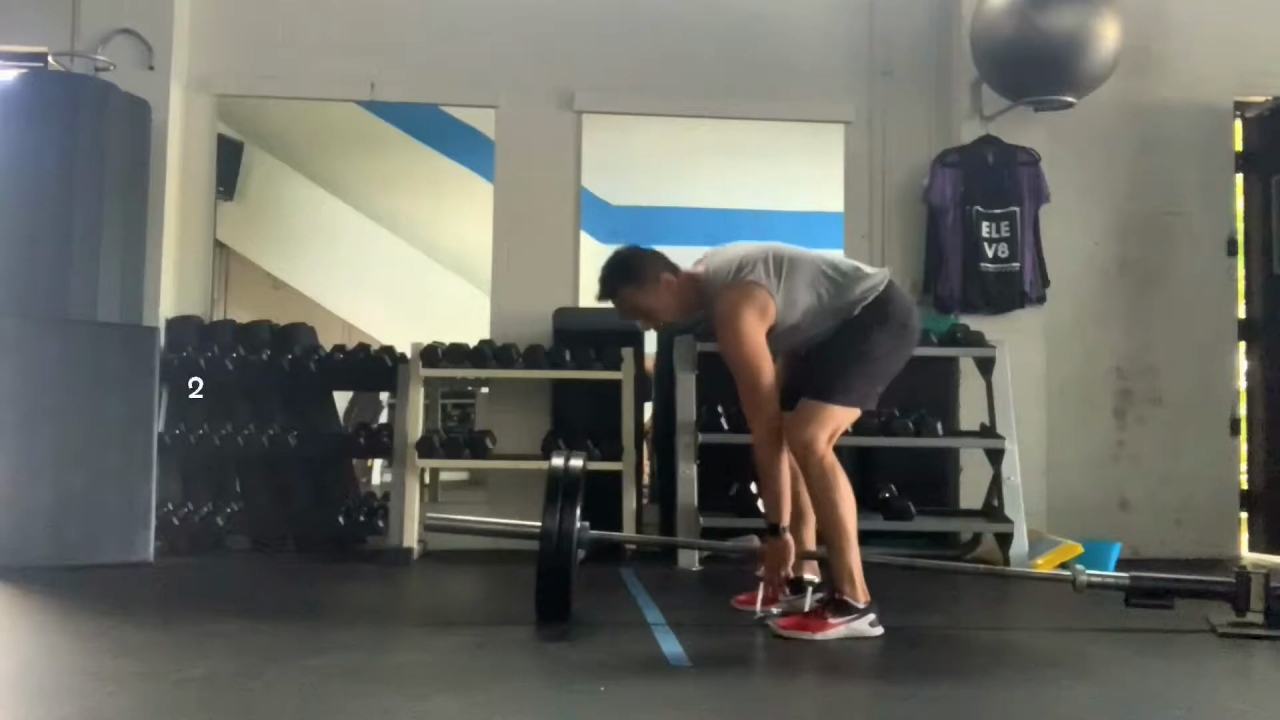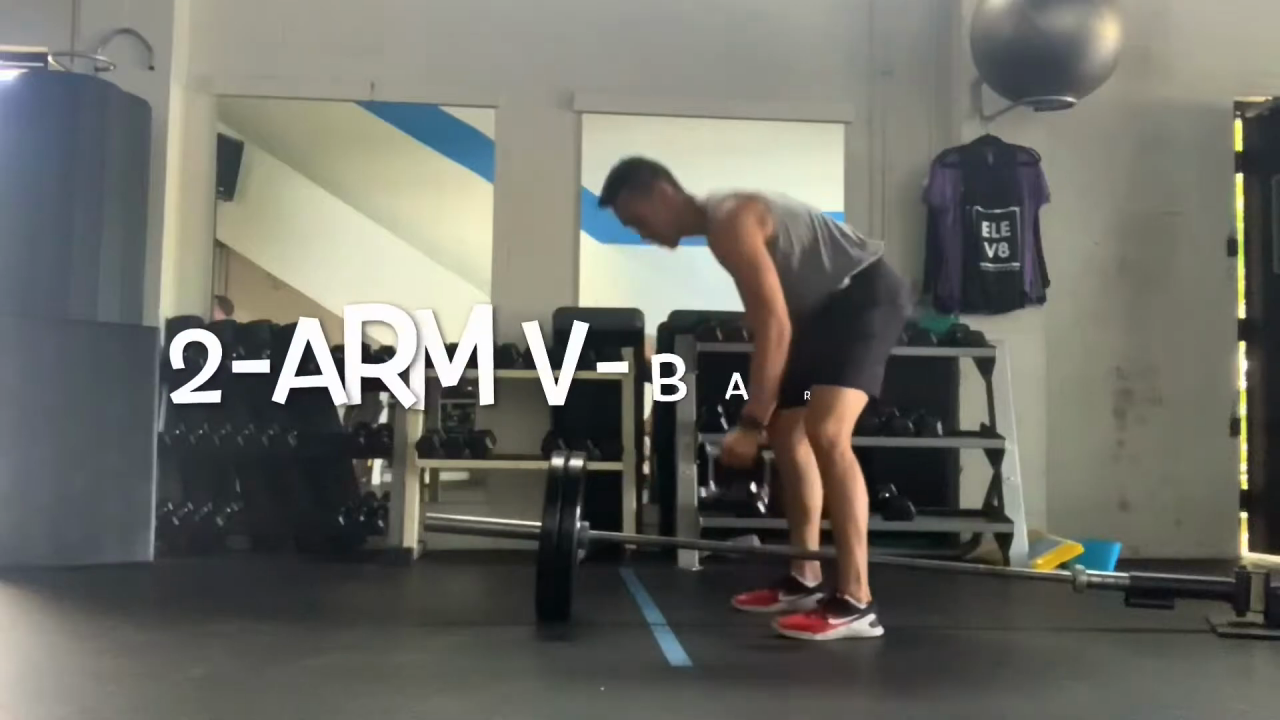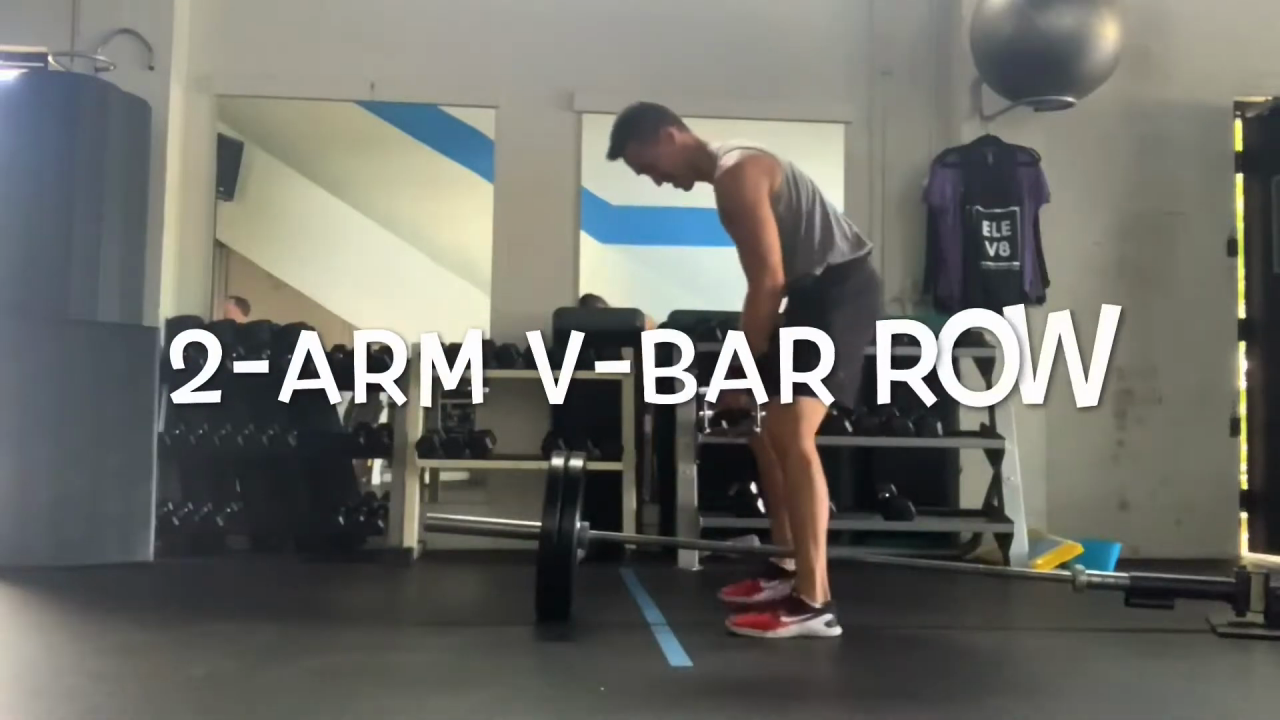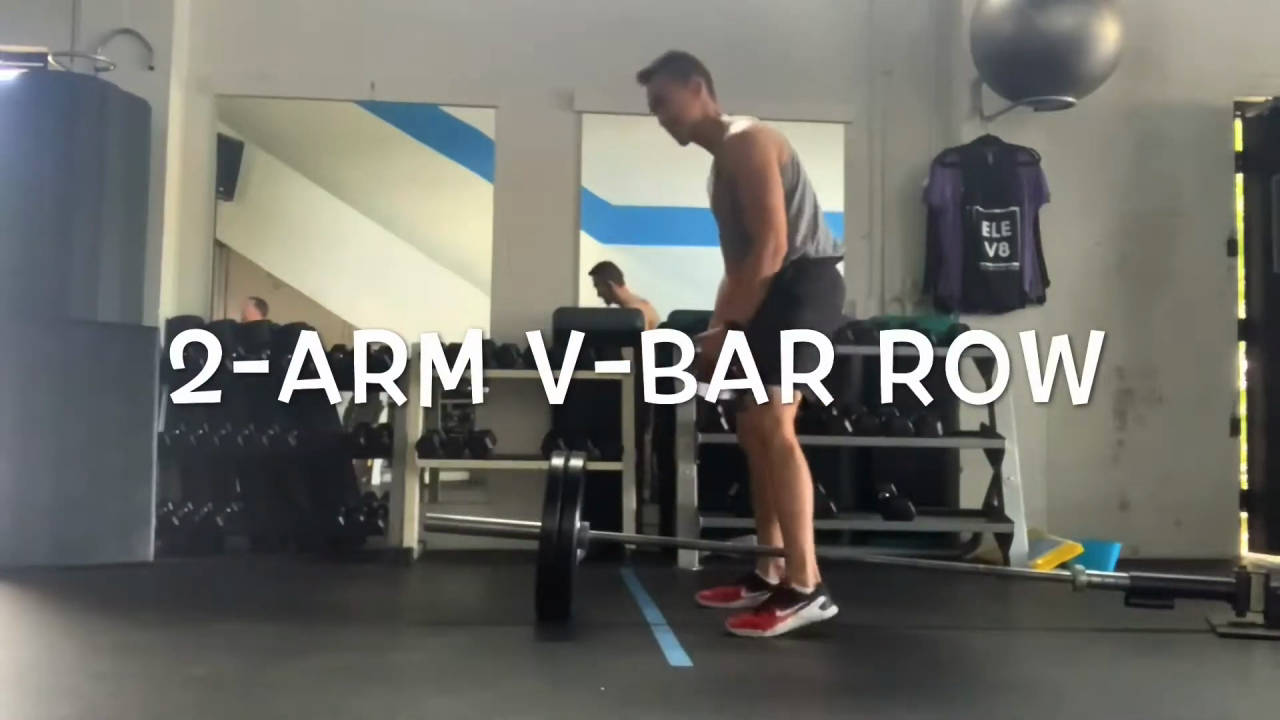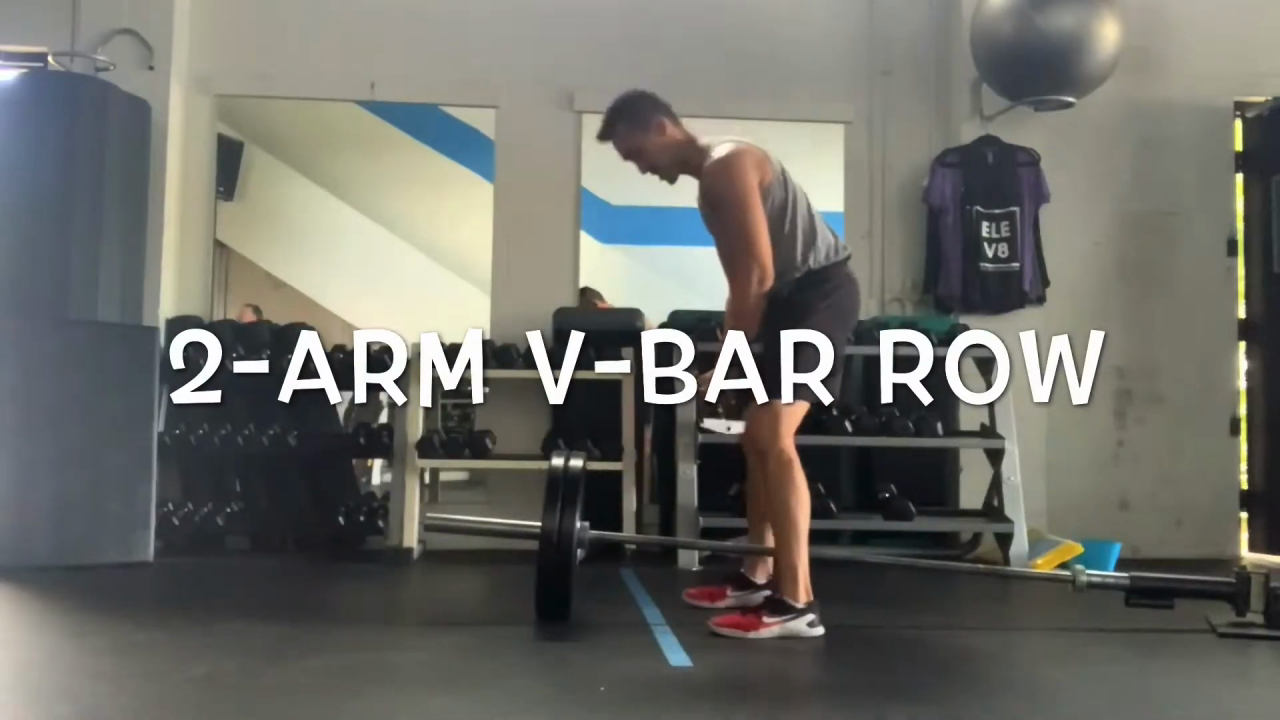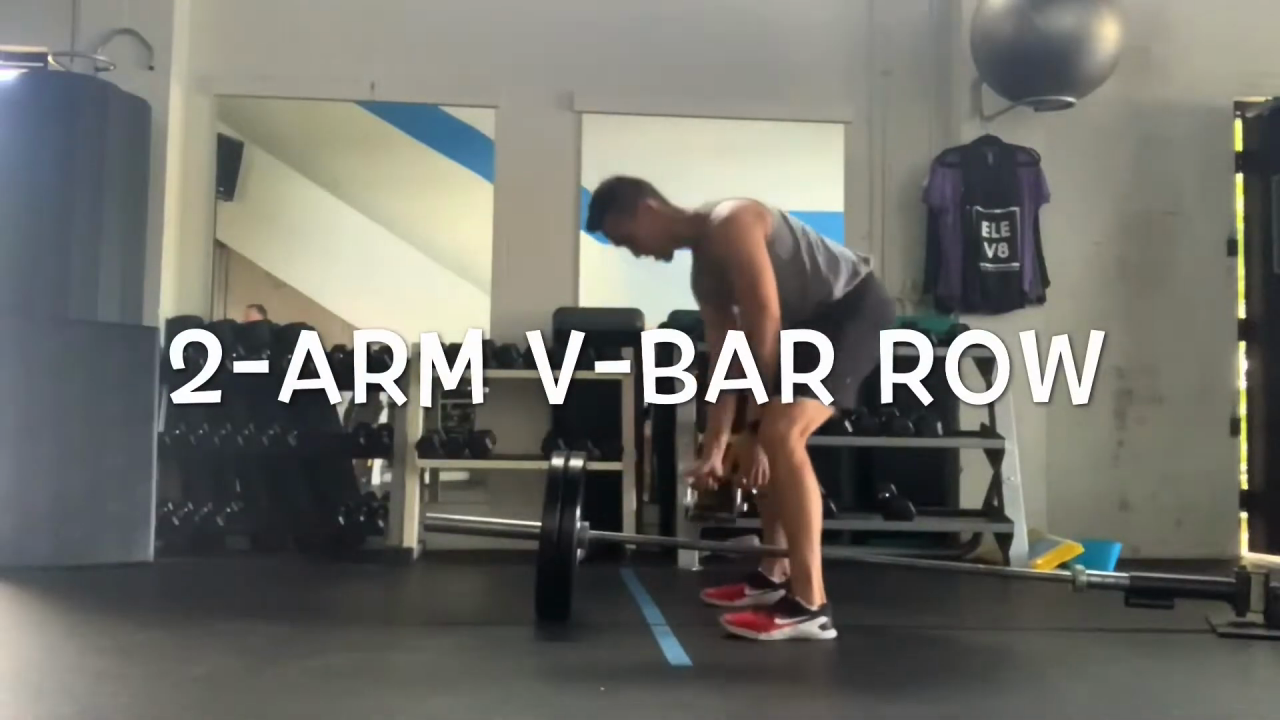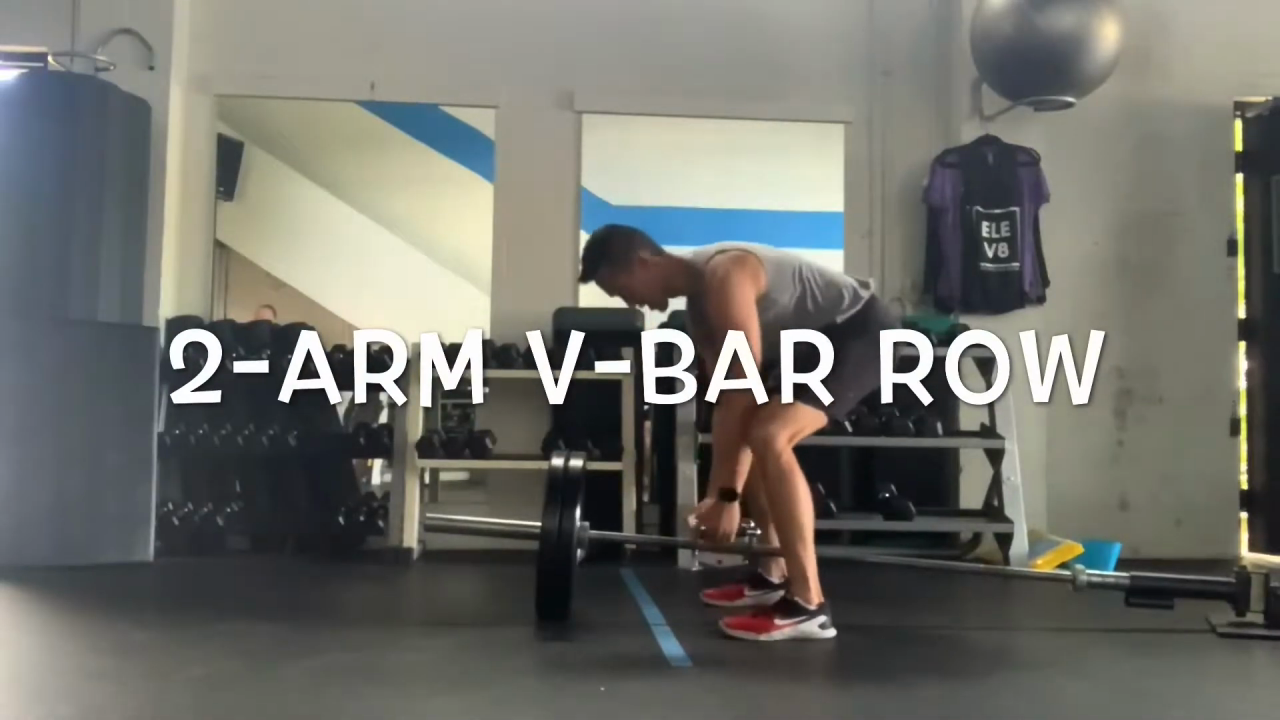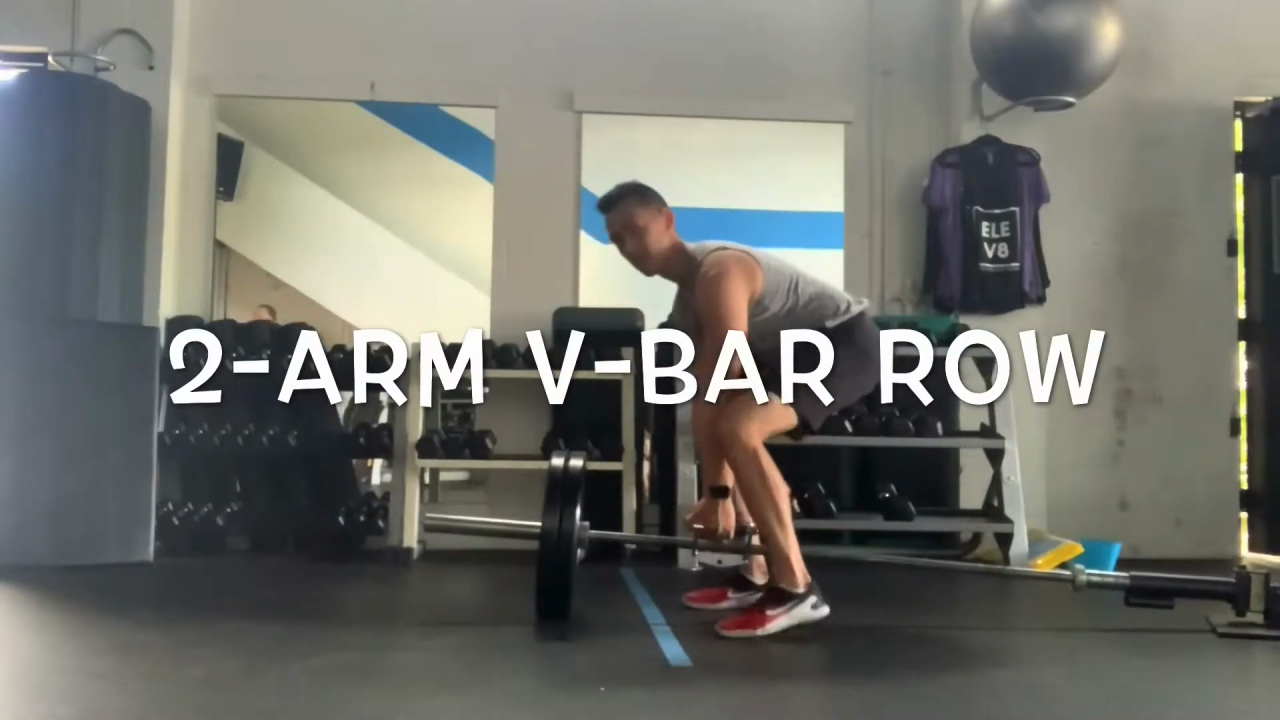
dt=0.5s
person 1, frame 1
left shoulder: (733, 308)
right shoulder: (707, 274)
left elbow: (763, 425)
left wrist: (776, 530)
left hip: (879, 317)
right hip: (844, 319)
left knee: (807, 438)
right knee: (788, 435)
left ankle: (853, 602)
right ankle: (802, 578)
person 1, frame 2
left shoulder: (729, 222)
right shoulder: (715, 222)
left elbow: (774, 326)
right elbow: (772, 319)
left wrist: (752, 424)
left hip: (865, 294)
right hip: (827, 302)
left knee: (826, 433)
right knee: (787, 432)
left ankle: (855, 602)
right ankle: (804, 578)
person 1, frame 3
left shoulder: (738, 172)
right shoulder: (727, 178)
left elbow: (769, 279)
right elbow: (766, 279)
right wrist: (748, 358)
left hip: (841, 291)
right hip: (816, 292)
left knee: (790, 435)
right knee: (770, 429)
left ankle: (813, 601)
right ankle: (785, 567)
person 1, frame 4
left shoulder: (745, 141)
right shoulder: (721, 160)
left elbow: (772, 244)
left wrist: (727, 327)
right wrist: (715, 328)
left hip: (801, 287)
right hip: (775, 295)
left knee: (773, 431)
right knee: (755, 434)
left ankle: (805, 589)
right ankle: (769, 577)
person 1, frame 5
left shoulder: (728, 164)
right shoulder: (710, 182)
left elbow: (758, 273)
right elbow: (742, 282)
left hip: (819, 293)
right hip: (795, 298)
left knee: (771, 436)
right knee: (757, 436)
left ankle: (796, 602)
right ankle: (757, 575)
person 1, frame 6
left shoulder: (728, 224)
right shoulder: (703, 268)
left elbow: (766, 323)
right elbow: (724, 364)
left wrist: (753, 426)
right wrist: (713, 450)
left hip: (857, 309)
right hip: (820, 320)
left knee: (781, 431)
right knee: (766, 429)
left ankle: (809, 606)
right ankle: (774, 574)
person 1, frame 7
left shoulder: (722, 278)
right shoulder: (698, 305)
left elbow: (743, 393)
right elbow: (728, 401)
left wrist: (728, 497)
right wrist: (716, 492)
left hip: (858, 330)
right hip: (819, 337)
left knee: (769, 436)
right knee: (753, 435)
left ankle: (807, 605)
right ankle: (772, 576)
person 1, frame 8
left shoulder: (718, 273)
right shoulder: (686, 297)
left elbow: (724, 387)
right elbow: (705, 398)
left wrist: (719, 493)
right wrist: (713, 490)
left hip: (846, 342)
right hip: (802, 349)
left knee: (738, 432)
right knee: (723, 433)
left ankle: (796, 590)
right ankle: (756, 577)
